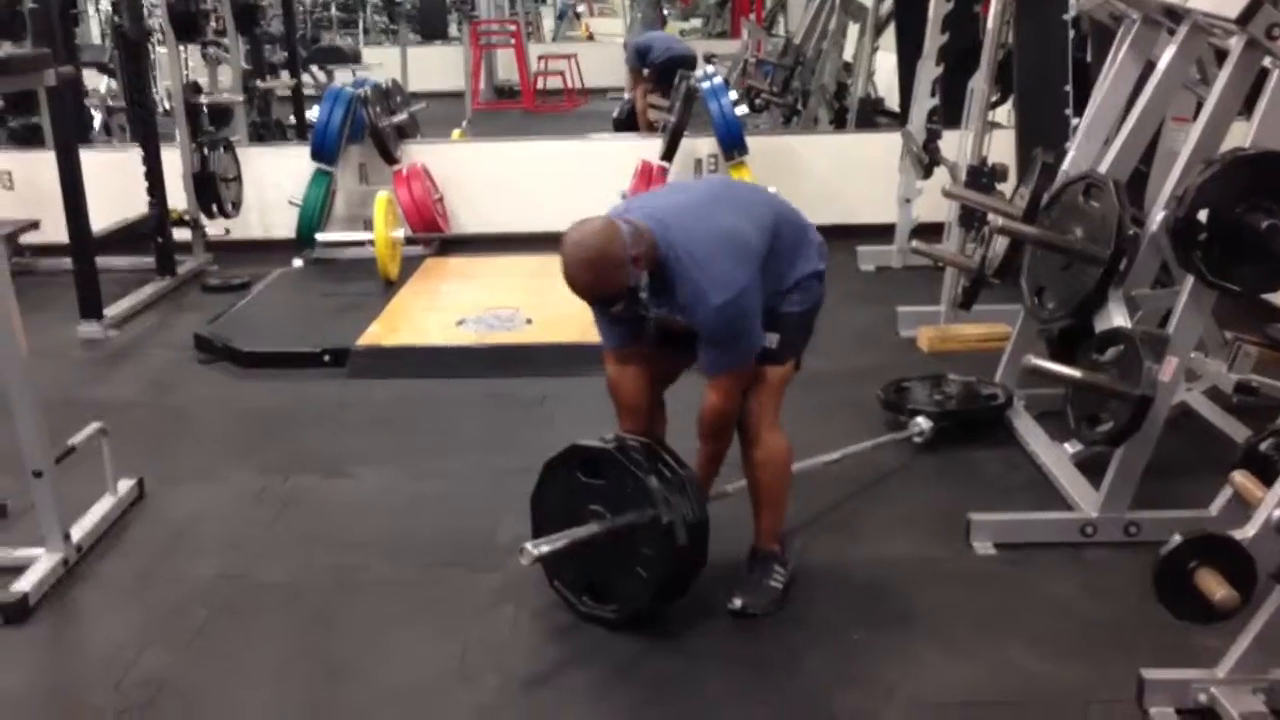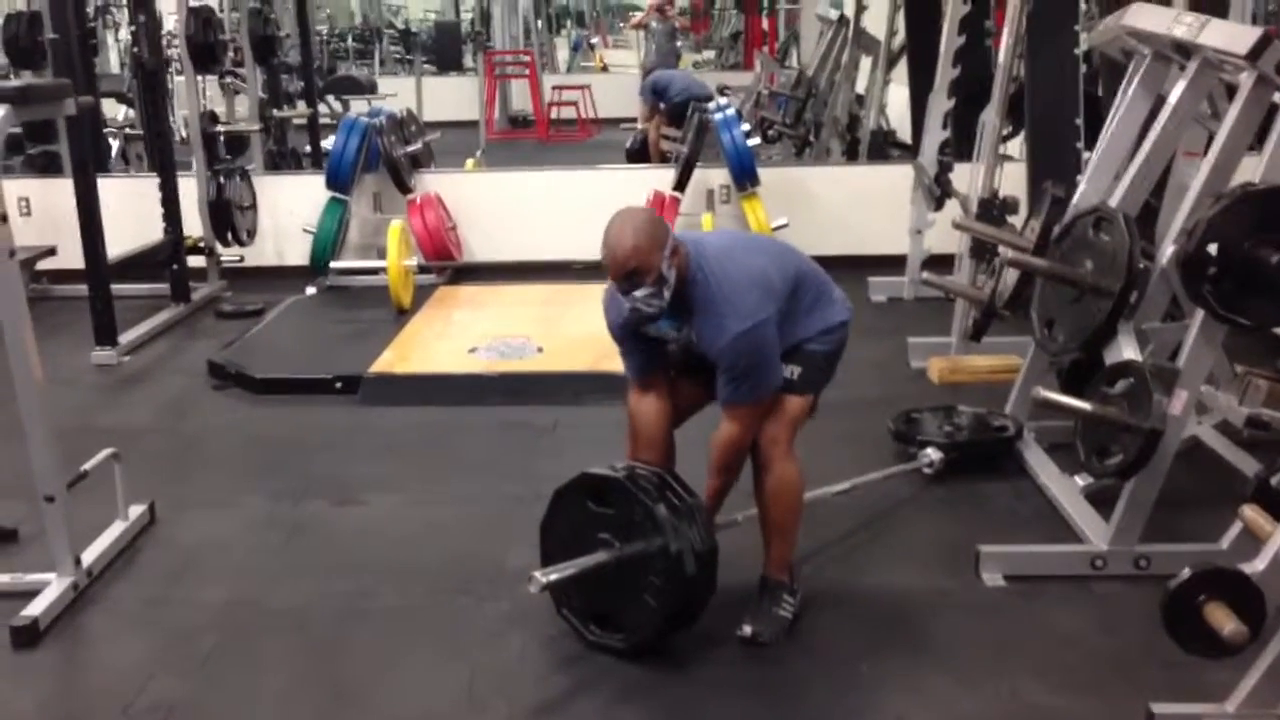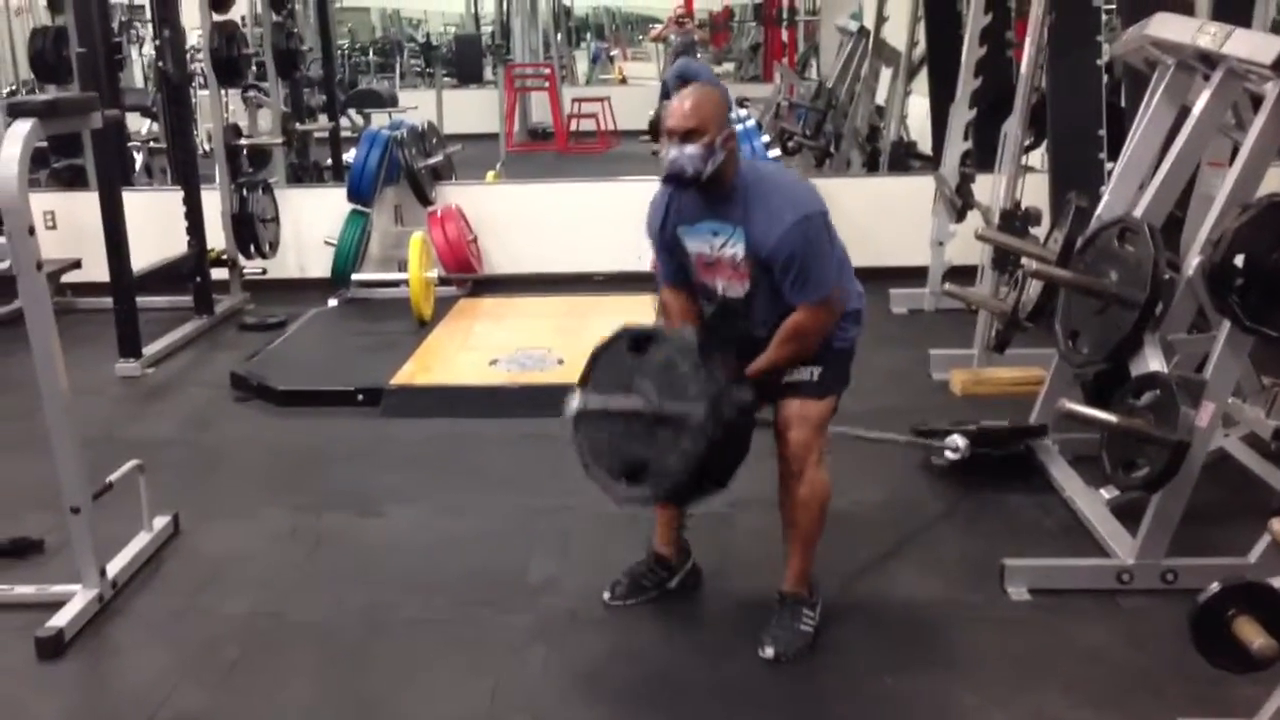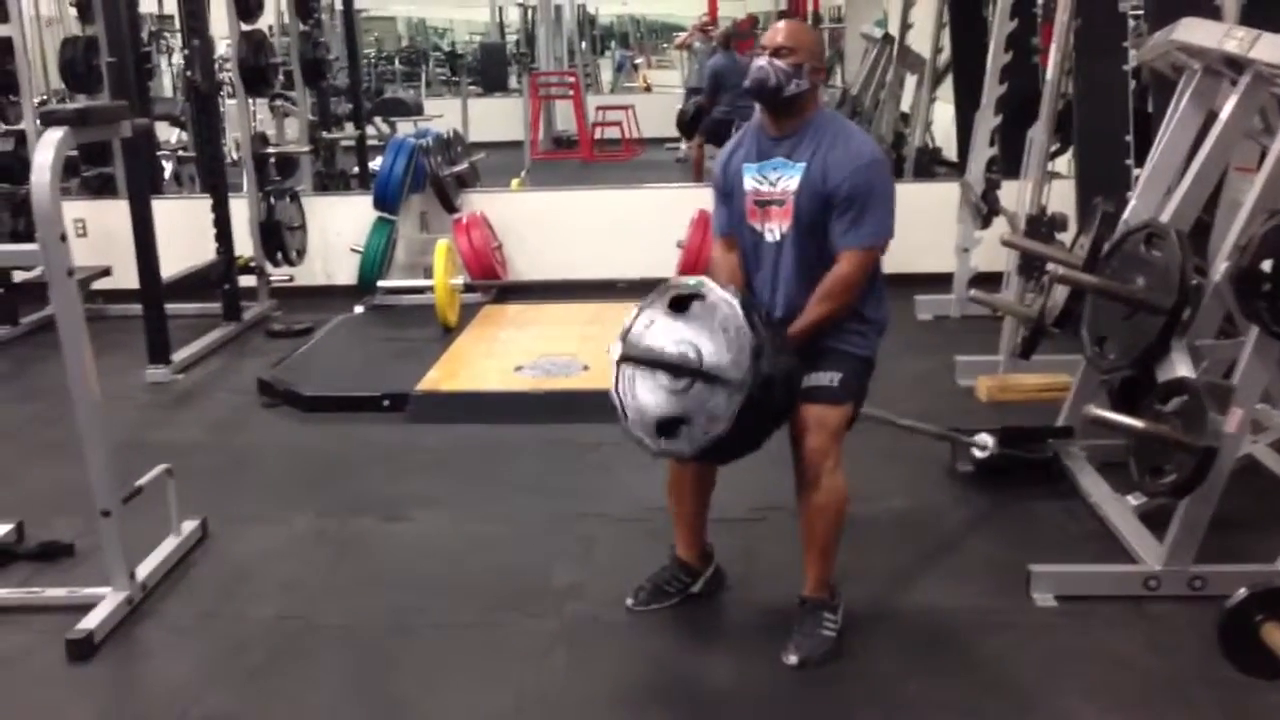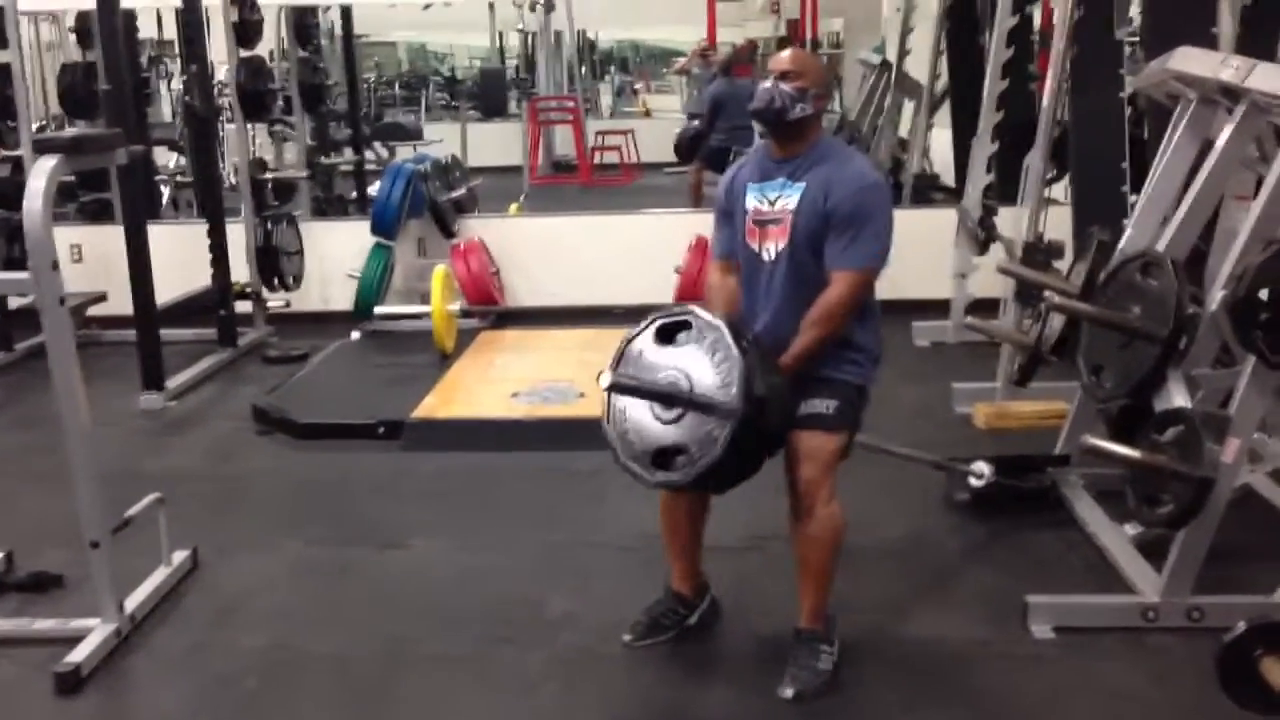
dt=1s
person 1, frame 1
left shoulder: (715, 286)
right shoulder: (607, 259)
left elbow: (723, 396)
right elbow: (625, 366)
left wrist: (697, 487)
left hip: (787, 276)
left knee: (754, 415)
right knee: (643, 392)
left ankle: (771, 554)
person 1, frame 2
left shoulder: (737, 311)
right shoulder: (623, 303)
left elbow: (738, 426)
right elbow: (647, 394)
left wrist: (702, 515)
left hip: (808, 327)
left knee: (769, 442)
right knee: (646, 423)
left ankle: (780, 583)
person 1, frame 3
left shoulder: (785, 210)
right shoulder: (668, 204)
left elbow: (818, 315)
right elbow: (676, 292)
left wrist: (745, 384)
left hip: (813, 328)
right hip: (732, 324)
left knee: (798, 444)
left ankle: (798, 595)
right ankle: (670, 559)
person 1, frame 4
left shoulder: (853, 157)
right shoulder: (737, 150)
left elbow: (857, 267)
right elbow: (726, 248)
left wrist: (788, 340)
left hip: (832, 330)
left knee: (815, 450)
left ankle: (820, 600)
right ankle: (693, 564)
person 1, frame 5
left shoulder: (853, 181)
right shoulder: (741, 175)
left elbow: (847, 291)
right elbow: (724, 271)
left wrist: (781, 370)
left hip: (826, 359)
right hip: (749, 354)
left knee: (810, 479)
left ankle: (815, 631)
right ankle: (687, 595)
